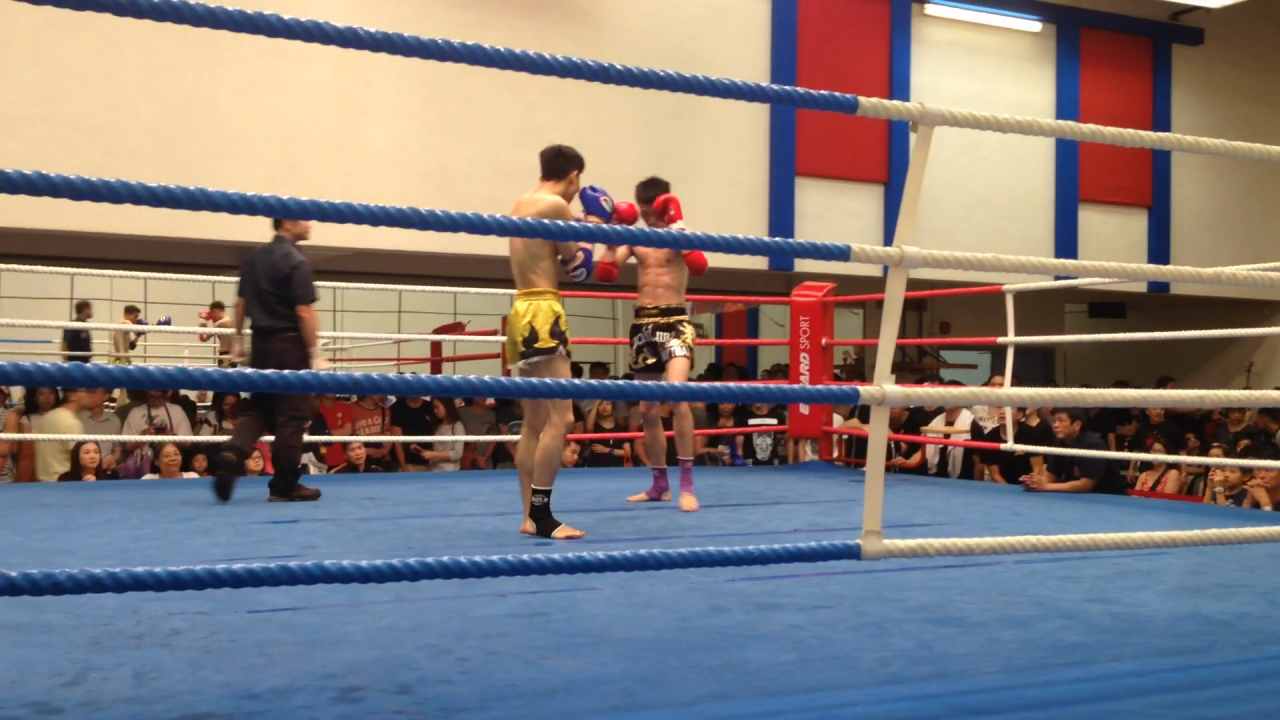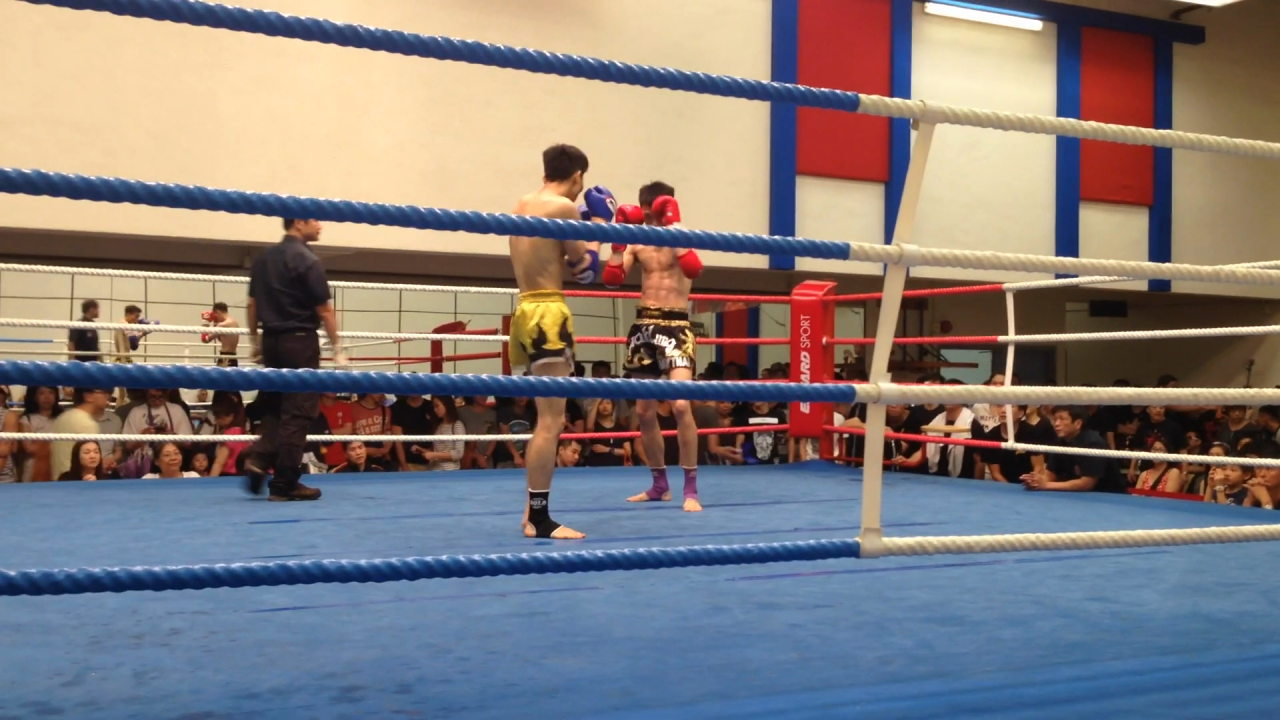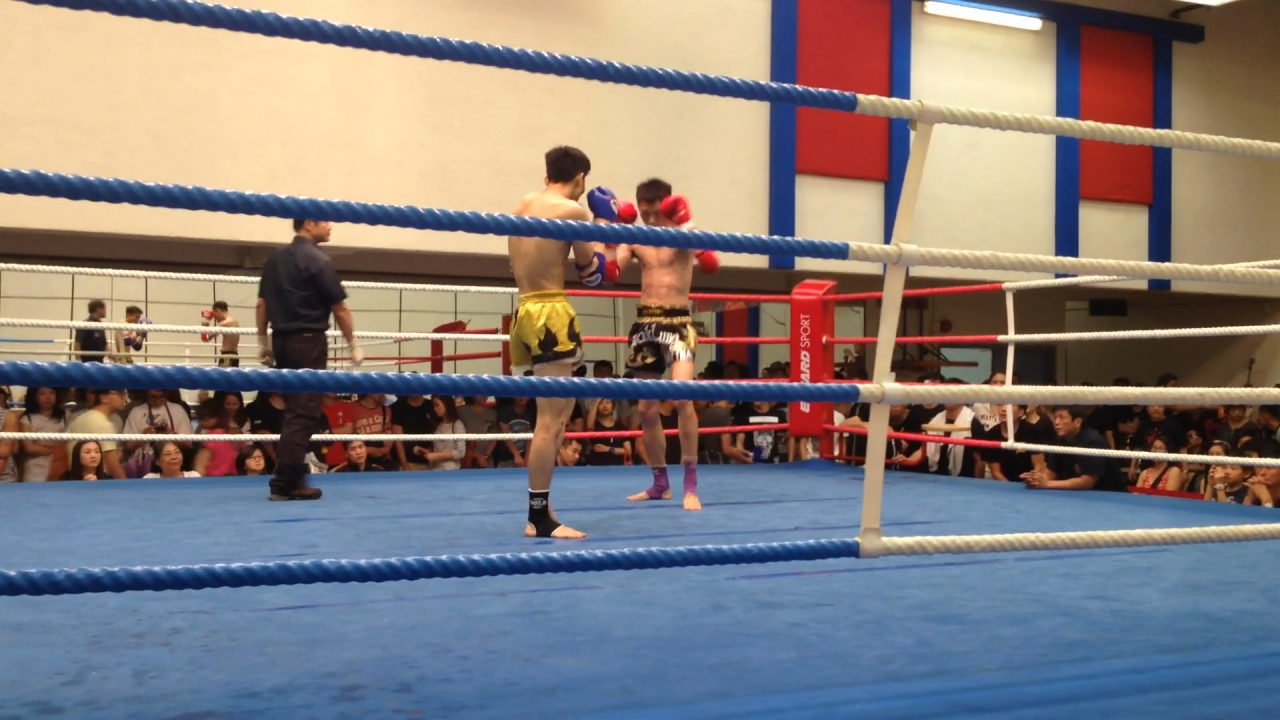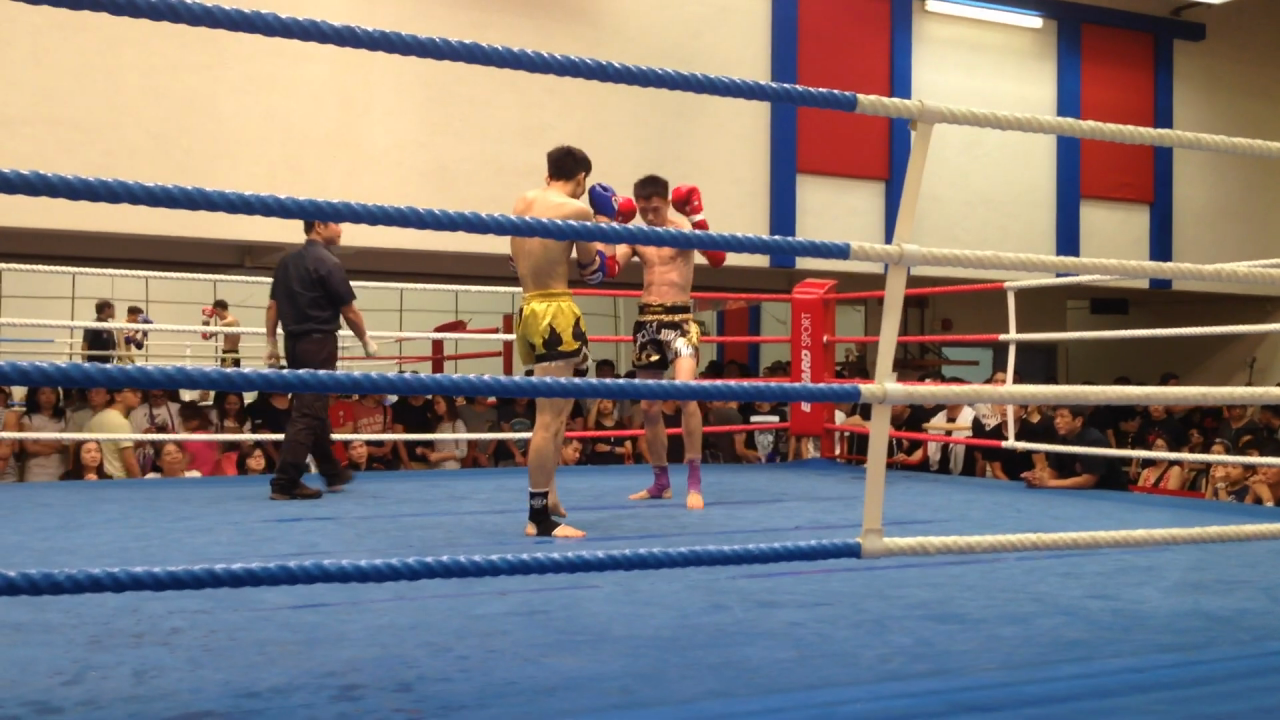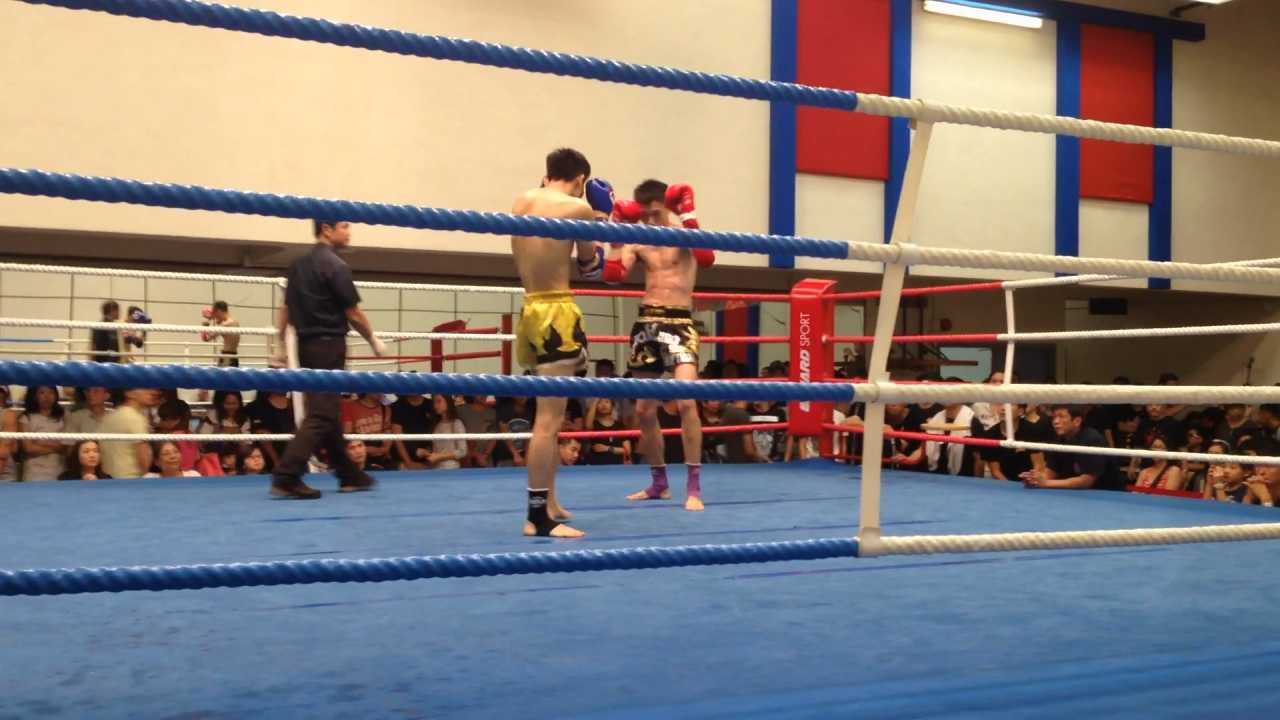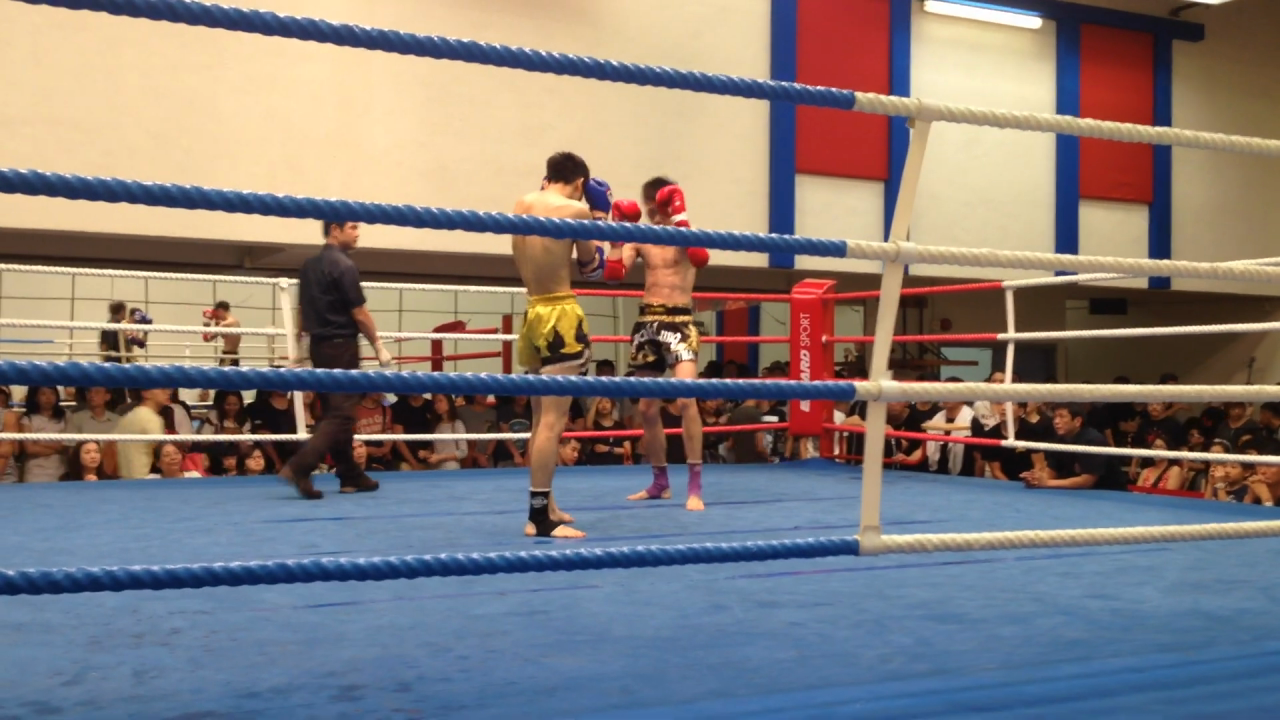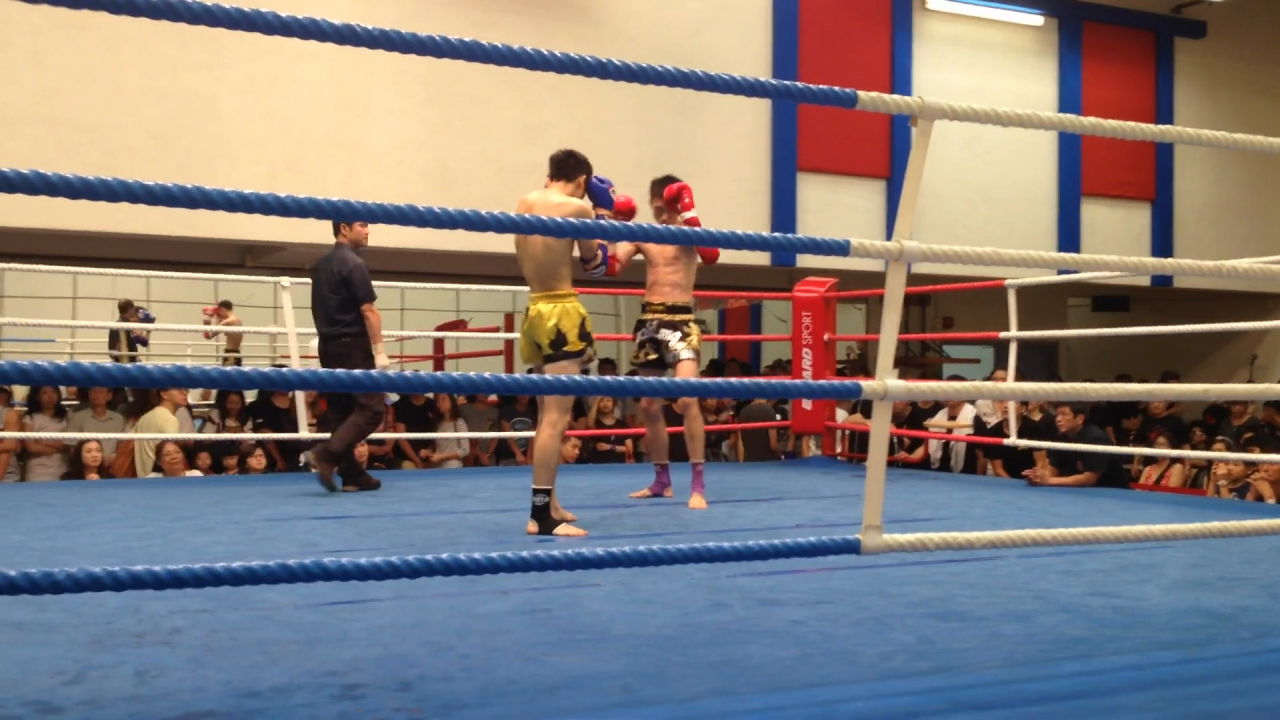
dt=0.1s
person 1, frame 1
left shoulder: (524, 203)
right shoulder: (556, 206)
right elbow: (580, 269)
left wrist: (576, 221)
left hip: (523, 312)
right hip: (541, 313)
left knee: (535, 423)
right knee: (560, 418)
left ankle: (531, 514)
right ankle: (541, 514)
person 1, frame 2
left shoulder: (525, 203)
right shoulder: (566, 209)
right elbow: (585, 271)
right wrist: (599, 223)
left hip: (525, 311)
right hip: (546, 314)
left knee: (547, 419)
right knee: (551, 422)
left ankle: (535, 509)
right ankle: (538, 518)
person 1, frame 3
left shoulder: (525, 203)
right shoulder: (573, 211)
right elbow: (593, 274)
left hip: (527, 312)
right hip: (551, 314)
left knee: (556, 414)
right knee: (550, 421)
left ankle: (539, 507)
right ankle: (538, 517)
person 1, frame 4
left shoulder: (524, 201)
right shoulder: (578, 210)
right elbow: (593, 272)
right wrist: (603, 221)
left hip: (529, 311)
right hip: (556, 313)
left knee: (552, 413)
right knee: (550, 420)
left ankle: (547, 497)
right ankle: (539, 516)
person 1, frame 5
left shoulder: (523, 201)
right shoulder: (578, 208)
right elbow: (592, 268)
right wrist: (601, 215)
left hip: (531, 311)
right hip: (556, 313)
left knee: (549, 414)
right knee: (549, 420)
left ankle: (548, 500)
right ankle: (538, 516)
person 1, frame 6
left shoulder: (523, 203)
right shoulder: (576, 210)
right elbow: (593, 268)
right wrist: (598, 216)
left hip: (534, 314)
right hip: (559, 315)
left knee: (544, 419)
right knee: (553, 421)
left ankle: (546, 506)
right ankle: (539, 517)
person 1, frame 7
left shoulder: (526, 202)
right shoulder: (578, 208)
right elbow: (596, 265)
right wrist: (602, 212)
left hip: (536, 312)
right hip: (562, 313)
left knee: (547, 417)
right knee: (556, 419)
left ankle: (548, 504)
right ankle: (540, 515)
person 2, frame 1
left shoulder: (678, 233)
left elbow: (699, 266)
right elbow: (605, 275)
left wrist: (676, 224)
left hip: (675, 321)
right hip: (643, 323)
right knee: (648, 410)
left ankle: (686, 482)
right ankle: (659, 484)
person 2, frame 2
right shoulder: (638, 243)
left elbow: (694, 268)
right elbow: (612, 278)
left wrist: (672, 226)
left hip: (675, 326)
right hip: (643, 326)
left knee: (680, 406)
right knee: (645, 411)
left ankle: (691, 489)
right ankle: (659, 484)
person 2, frame 3
right shoulder: (635, 241)
left elbow: (711, 265)
left wrist: (684, 225)
left hip: (676, 322)
right hip: (644, 324)
left knee: (682, 398)
right knee: (646, 410)
left ankle: (690, 484)
right ankle: (659, 483)
person 2, frame 4
left shoulder: (683, 230)
left elbow: (717, 259)
right elbow: (608, 269)
left wrist: (696, 217)
left hip: (678, 319)
right hip: (647, 322)
left knee: (686, 394)
right knee: (649, 407)
left ankle: (694, 482)
right ankle: (661, 482)
person 2, frame 5
left shoulder: (683, 233)
right shoulder: (639, 241)
left elbow: (707, 258)
right elbow: (613, 274)
left wrist: (687, 215)
left hip: (678, 323)
right hip: (646, 324)
left knee: (685, 401)
right knee: (644, 409)
left ankle: (693, 487)
right ankle: (659, 483)
person 2, frame 6
left shoulder: (682, 233)
right shoulder: (640, 239)
left elbow: (700, 259)
right elbow: (614, 272)
left wrist: (680, 216)
left hip: (679, 321)
right hip: (647, 322)
left knee: (686, 399)
right knee: (648, 408)
left ankle: (695, 486)
right ankle: (660, 482)
person 2, frame 7
left shoulder: (687, 231)
right shoulder: (642, 237)
left elbow: (711, 256)
right elbow: (610, 267)
left wrist: (688, 213)
right wrist: (617, 225)
left hip: (680, 320)
right hip: (648, 320)
left knee: (688, 399)
right knee: (650, 406)
left ankle: (698, 485)
right ankle: (661, 481)
person 3, frame 1
left shoulder: (255, 258)
right shoulder: (296, 261)
left elbow: (241, 302)
right elbow: (304, 311)
left wrist: (237, 341)
right wrist: (316, 353)
left hip: (261, 342)
right hip: (288, 343)
left knee: (259, 409)
right knee: (293, 415)
left ankle: (231, 456)
right ankle: (285, 485)
person 3, frame 2
left shoulder: (265, 257)
right shoulder: (307, 260)
left elbow: (252, 303)
right elbow: (324, 310)
left wrist: (254, 340)
right wrist: (337, 349)
left hip: (273, 340)
right hip: (299, 341)
left knee: (274, 409)
right knee: (299, 413)
left ankle: (257, 459)
right ankle: (284, 484)
person 3, frame 3
left shoulder: (276, 258)
right shoulder: (318, 261)
left elbow: (262, 303)
right elbow: (339, 309)
left wrist: (263, 342)
right wrist: (353, 345)
left hip: (282, 341)
right hip: (308, 342)
left knee: (294, 409)
right knee: (304, 413)
left ankle: (292, 472)
right ankle: (285, 483)
person 3, frame 4
left shoulder: (287, 261)
right shoulder: (328, 262)
left elbow: (273, 305)
right elbow: (348, 310)
left wrist: (271, 343)
right wrist: (366, 340)
left hip: (294, 342)
right hip: (319, 343)
left knee: (313, 409)
right knee: (309, 414)
left ankle: (331, 471)
right ankle: (286, 481)
person 3, frame 5
left shoulder: (298, 265)
right shoulder: (335, 266)
left elbow: (286, 309)
right elbow: (353, 313)
left wrist: (280, 345)
right wrist: (374, 341)
left hip: (307, 345)
right hip: (328, 345)
left knee: (328, 412)
right knee: (320, 415)
left ankle: (349, 474)
right ankle: (287, 477)
person 3, frame 6
left shoulder: (309, 265)
right shoulder: (343, 265)
left elbow: (301, 310)
right elbow: (359, 313)
left wrist: (299, 348)
right wrist: (379, 348)
left hip: (319, 346)
right hip: (341, 346)
left knee: (336, 412)
right knee: (343, 414)
left ankle: (350, 475)
right ankle: (300, 466)
person 3, frame 7
left shoulder: (321, 265)
right shoulder: (353, 264)
right elbow: (368, 310)
right wrist: (380, 350)
left hip: (329, 345)
right hip: (351, 345)
left knee: (341, 410)
right knee: (371, 409)
left ankle: (352, 474)
right ankle: (328, 454)
